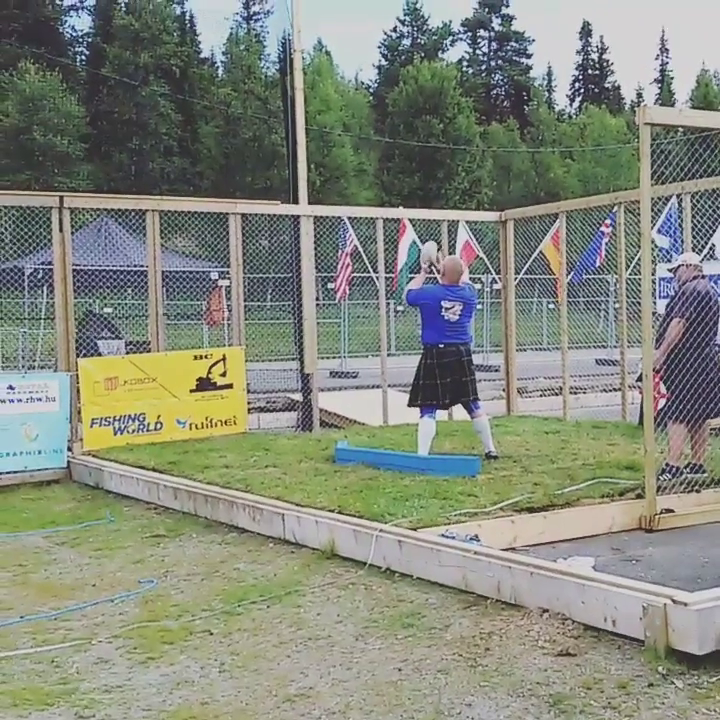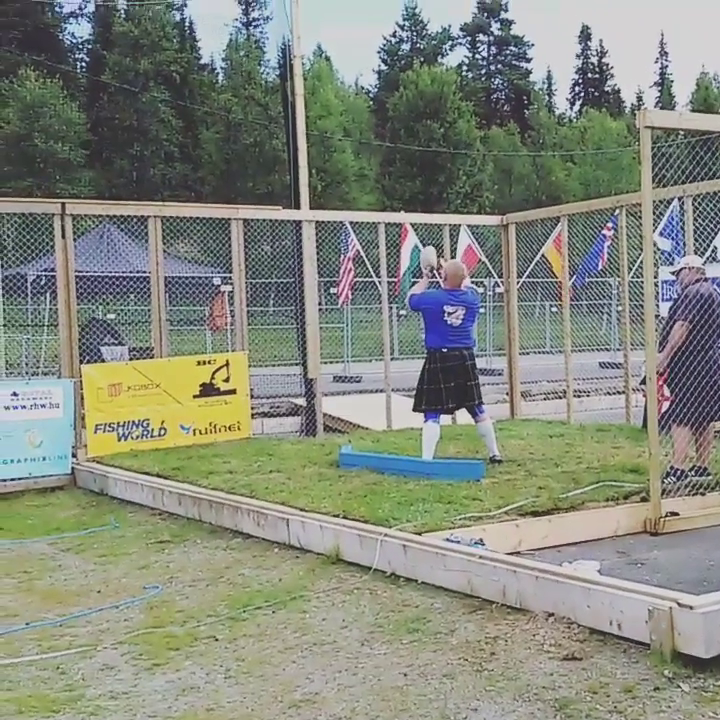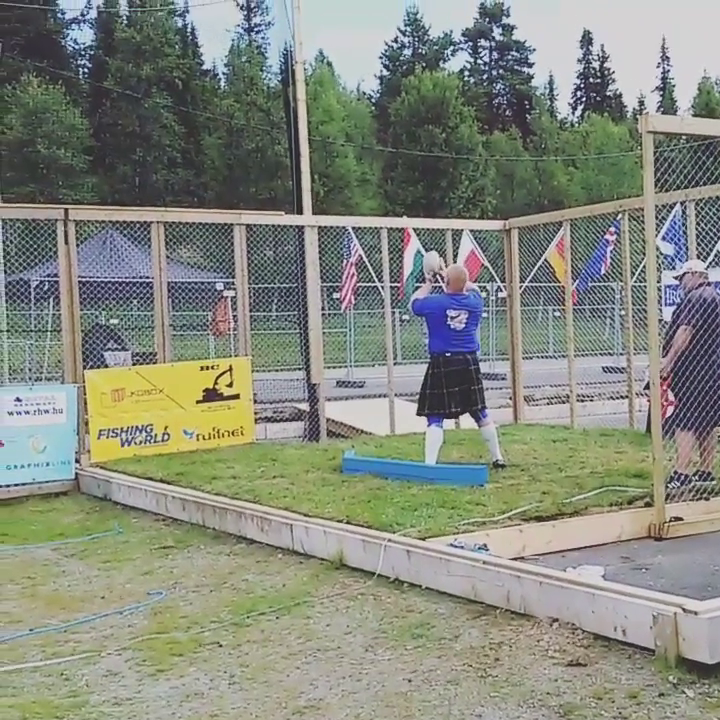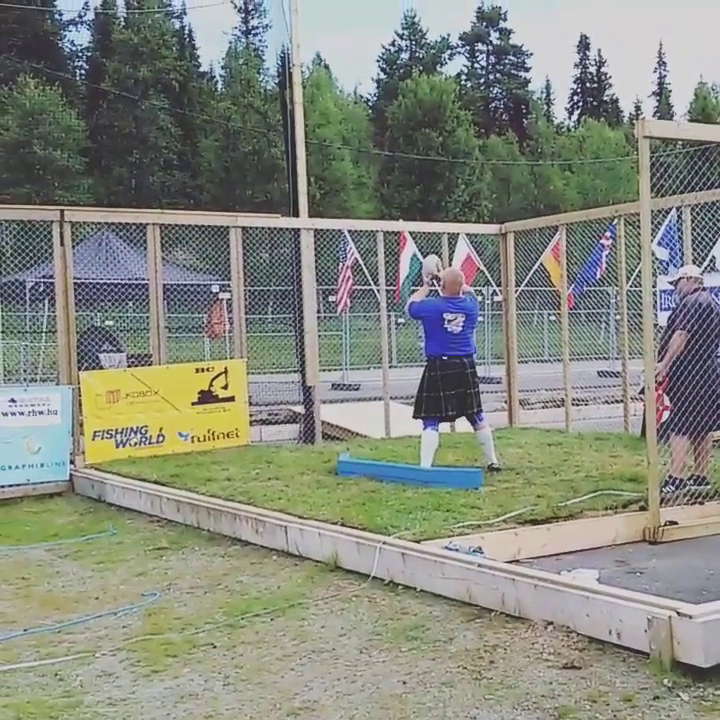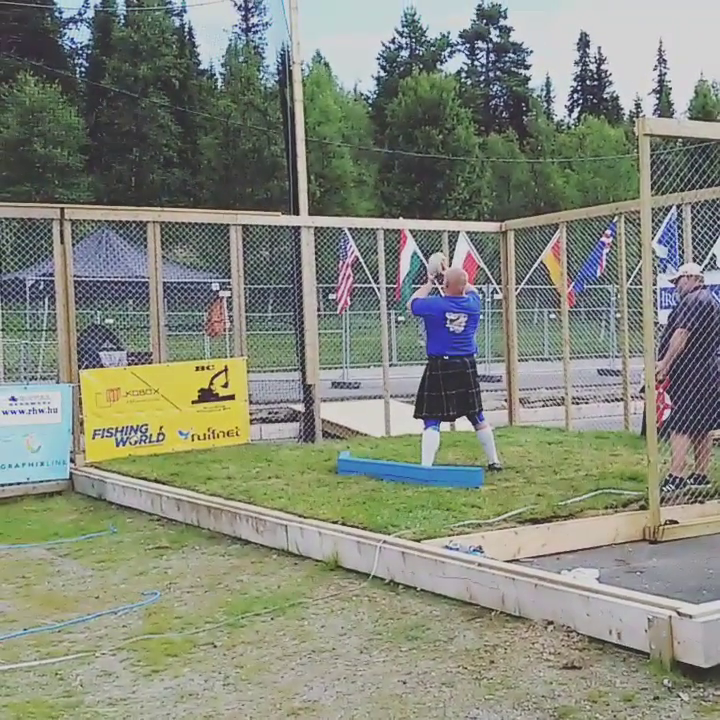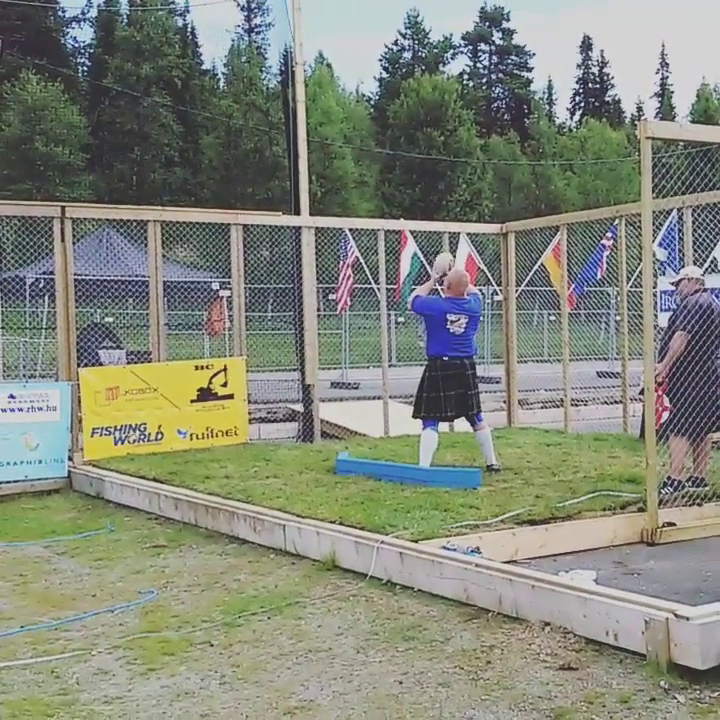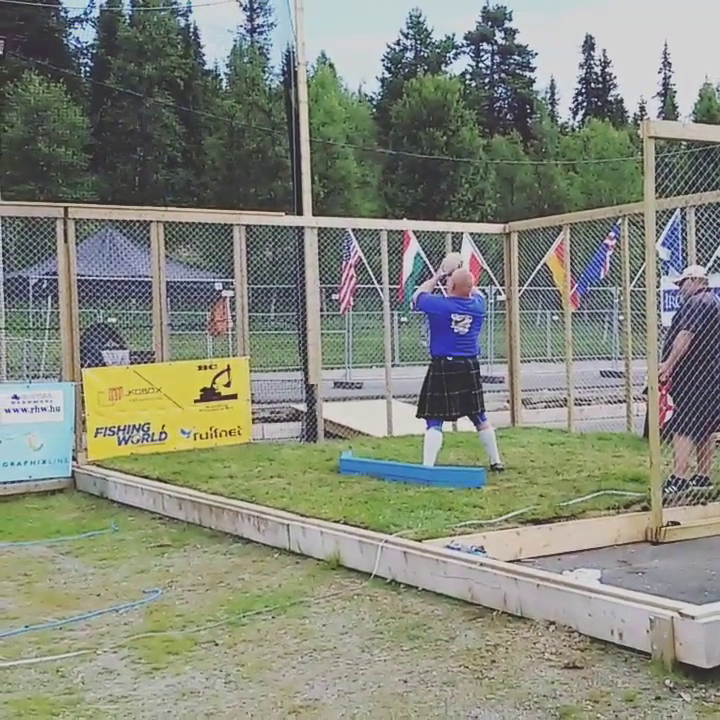
dt=0.2s
person 1, frame 1
left shoulder: (690, 290)
left elbow: (679, 322)
left wrist: (661, 352)
left hip: (686, 361)
left knee: (677, 414)
right knee: (699, 415)
left ankle: (673, 468)
right ankle: (697, 465)
person 1, frame 2
left shoulder: (693, 293)
left elbow: (683, 326)
left wrist: (664, 355)
left hip: (690, 365)
left knee: (681, 418)
left ankle: (677, 471)
person 1, frame 3
left shoulder: (696, 298)
left elbow: (686, 330)
left wrist: (668, 359)
left hip: (694, 369)
left knee: (685, 422)
left ankle: (681, 476)
person 1, frame 4
left shoulder: (692, 302)
left elbow: (682, 335)
left wrist: (664, 364)
left hip: (689, 374)
left knee: (680, 426)
right knee: (701, 427)
left ankle: (676, 480)
right ankle: (701, 477)
person 1, frame 5
left shoulder: (693, 300)
left elbow: (682, 333)
left wrist: (665, 362)
left hip: (690, 372)
left knee: (681, 425)
right knee: (701, 426)
left ankle: (676, 478)
right ankle: (701, 475)
person 1, frame 6
left shoulder: (693, 303)
left elbow: (683, 336)
left wrist: (665, 364)
left hip: (690, 376)
left knee: (679, 428)
right knee: (701, 429)
left ankle: (675, 481)
right ankle: (699, 478)
person 1, frame 7
left shoulder: (697, 303)
left elbow: (686, 335)
left wrist: (668, 363)
left hip: (693, 374)
left knee: (683, 427)
left ankle: (679, 480)
person 2, frame 1
left shoulder: (428, 293)
right shoulder: (469, 294)
left elbow: (408, 294)
right elbow: (465, 283)
left wrist: (423, 273)
right wrist: (455, 269)
left hip: (435, 356)
right hip: (462, 355)
left knee: (428, 409)
right knee: (473, 405)
left ankle: (422, 456)
right ankle: (490, 450)
person 2, frame 2
left shoulder: (430, 298)
right shoulder: (471, 298)
left elbow: (411, 299)
right elbow: (468, 286)
left wrist: (425, 278)
right wrist: (455, 273)
left hip: (438, 361)
right hip: (465, 359)
left knee: (432, 414)
right knee: (477, 409)
left ankle: (427, 460)
right ankle: (494, 454)
person 2, frame 3
left shoulder: (433, 303)
right shoulder: (474, 301)
left elbow: (414, 304)
right elbow: (472, 288)
left wrist: (428, 283)
right wrist: (452, 274)
left hip: (442, 365)
right hip: (468, 364)
left knee: (435, 418)
right knee: (481, 413)
left ankle: (430, 465)
right ankle: (498, 458)
person 2, frame 4
left shoulder: (430, 306)
right shoulder: (471, 304)
left elbow: (410, 307)
right elbow: (468, 290)
left wrist: (426, 286)
right wrist: (450, 277)
left hip: (438, 369)
right hip: (465, 367)
left knee: (431, 421)
right knee: (476, 417)
left ankle: (425, 468)
right ankle: (493, 462)
person 2, frame 5
left shoulder: (433, 305)
right shoulder: (473, 304)
left elbow: (412, 304)
right elbow: (471, 290)
left wrist: (429, 283)
right wrist: (453, 275)
left hip: (439, 368)
right hip: (466, 367)
left knee: (432, 421)
right knee: (477, 417)
left ankle: (426, 467)
right ankle: (494, 461)
person 2, frame 6
left shoulder: (433, 305)
right shoulder: (474, 305)
left elbow: (413, 300)
right elbow: (473, 292)
left wrist: (431, 281)
right wrist: (456, 276)
left hip: (439, 369)
right hip: (465, 368)
left knee: (431, 421)
right knee: (476, 417)
left ankle: (424, 468)
right ankle: (492, 462)
person 2, frame 7
left shoulder: (438, 305)
right shoulder: (478, 306)
left elbow: (417, 296)
right elbow: (476, 293)
left wrist: (435, 278)
right wrist: (460, 276)
left hip: (443, 369)
right hip: (470, 368)
left knee: (434, 421)
right knee: (479, 417)
left ankle: (428, 468)
right ankle: (496, 462)
